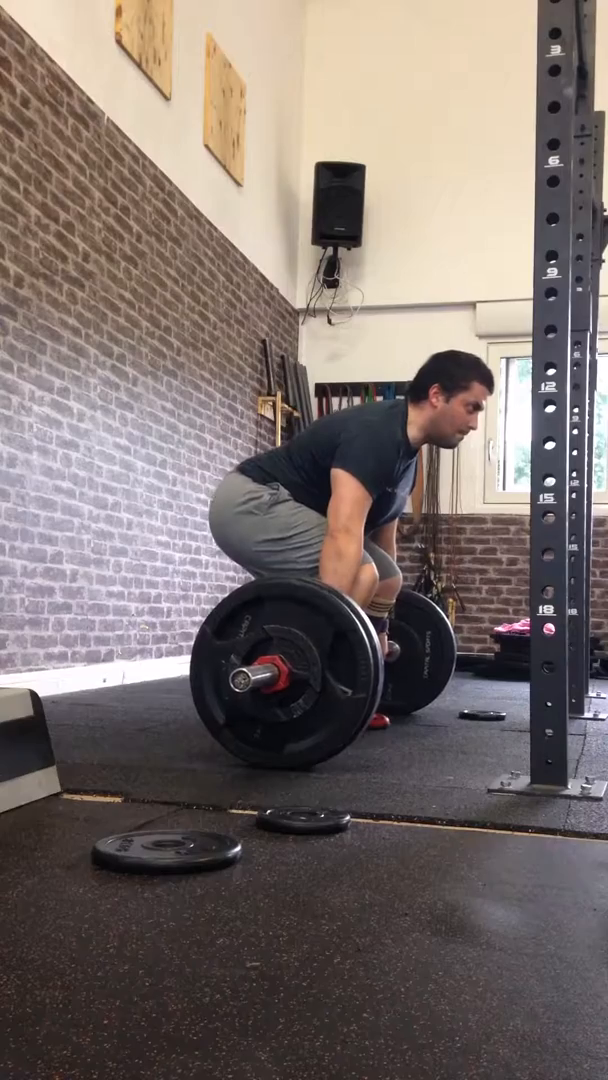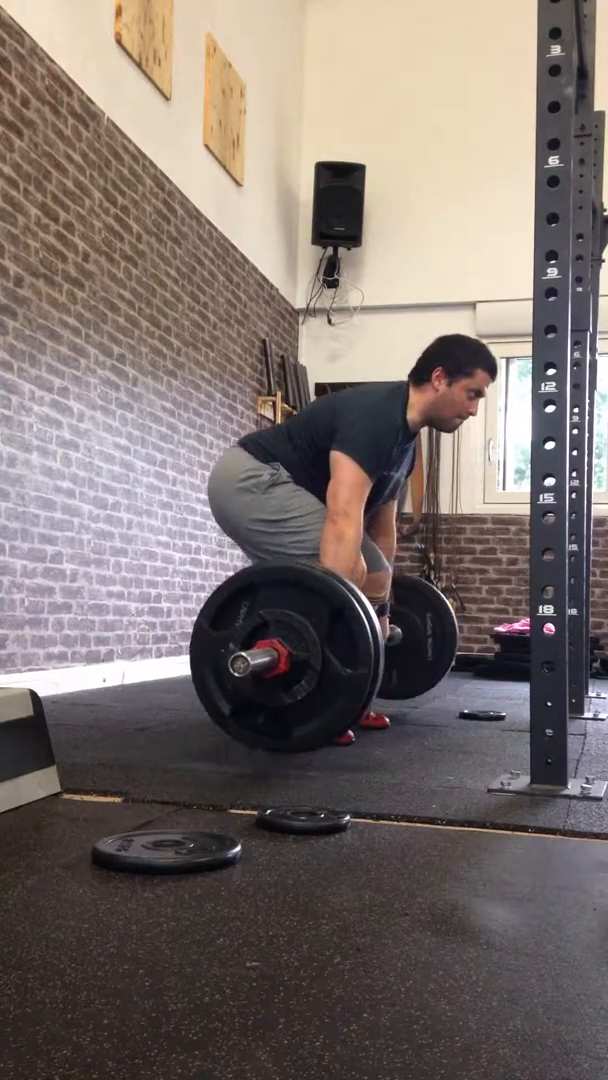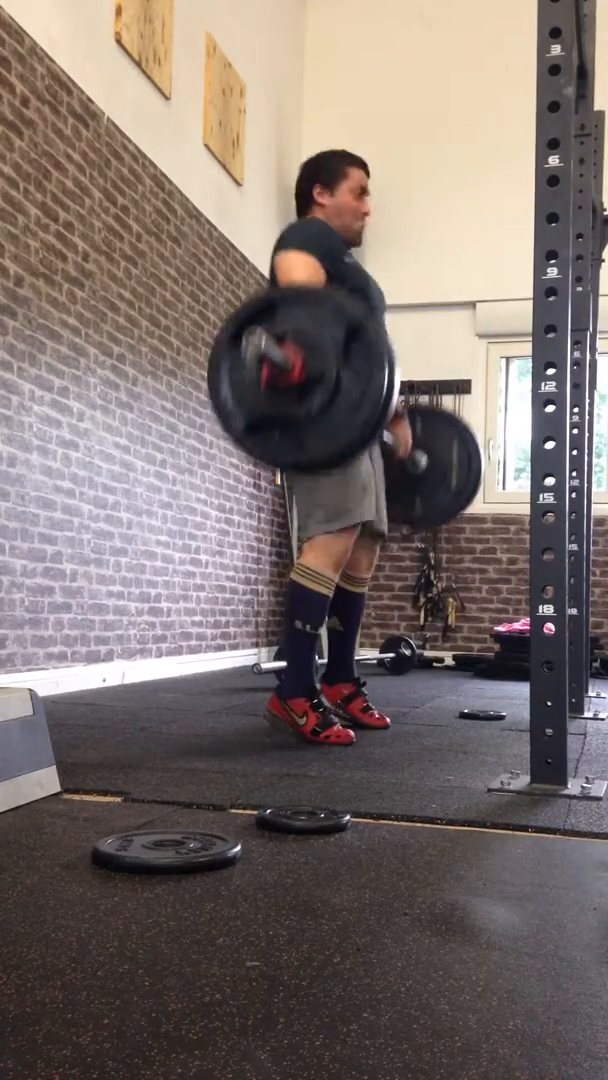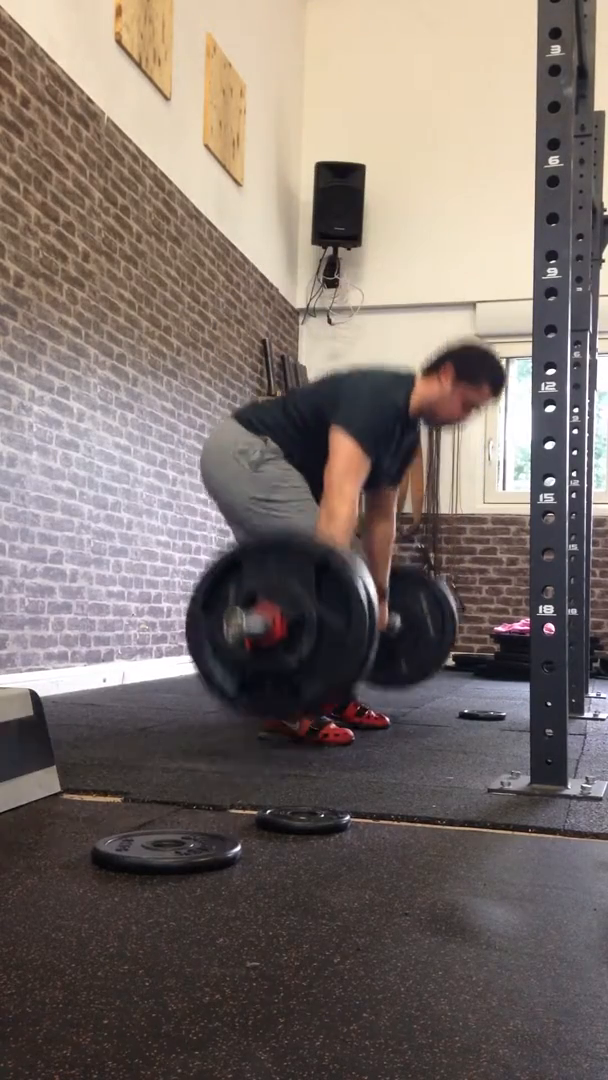
dt=1s
person 1, frame 1
left shoulder: (404, 451)
right shoulder: (375, 434)
left elbow: (381, 536)
right elbow: (343, 535)
left wrist: (378, 632)
left hip: (273, 509)
right hip: (250, 503)
left knee: (387, 580)
right knee: (356, 575)
person 1, frame 2
left shoulder: (403, 434)
right shoulder: (376, 417)
left elbow: (381, 526)
right elbow: (344, 520)
left wrist: (381, 610)
left hip: (274, 487)
right hip: (249, 480)
left knee: (374, 573)
right knee: (347, 569)
person 1, frame 3
left shoulder: (339, 258)
right shoulder: (310, 237)
right elbow: (299, 286)
left wrist: (393, 414)
left knee: (361, 549)
right knee: (334, 538)
left ankle: (340, 683)
right ankle: (295, 694)
person 1, frame 4
left shoulder: (406, 431)
right shoulder: (378, 400)
left elbow: (381, 517)
right elbow: (340, 497)
left wrist: (380, 594)
left hip: (276, 463)
right hip: (243, 450)
left ankle: (331, 697)
